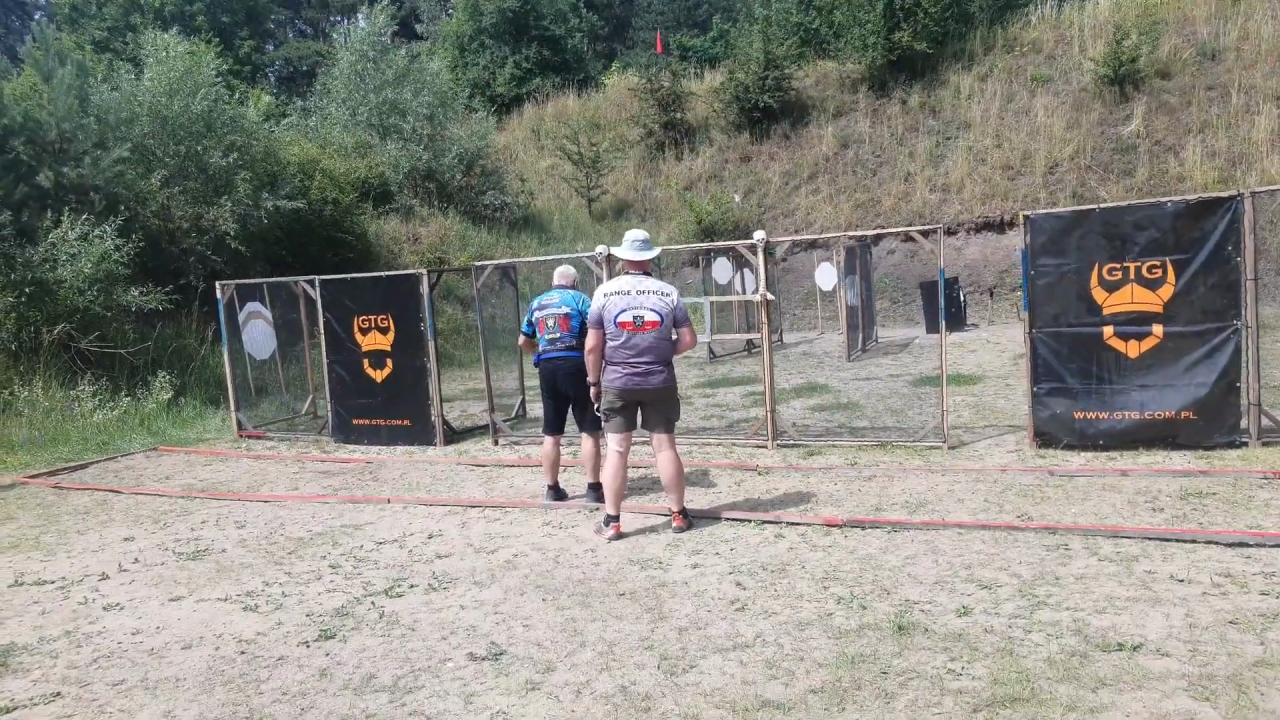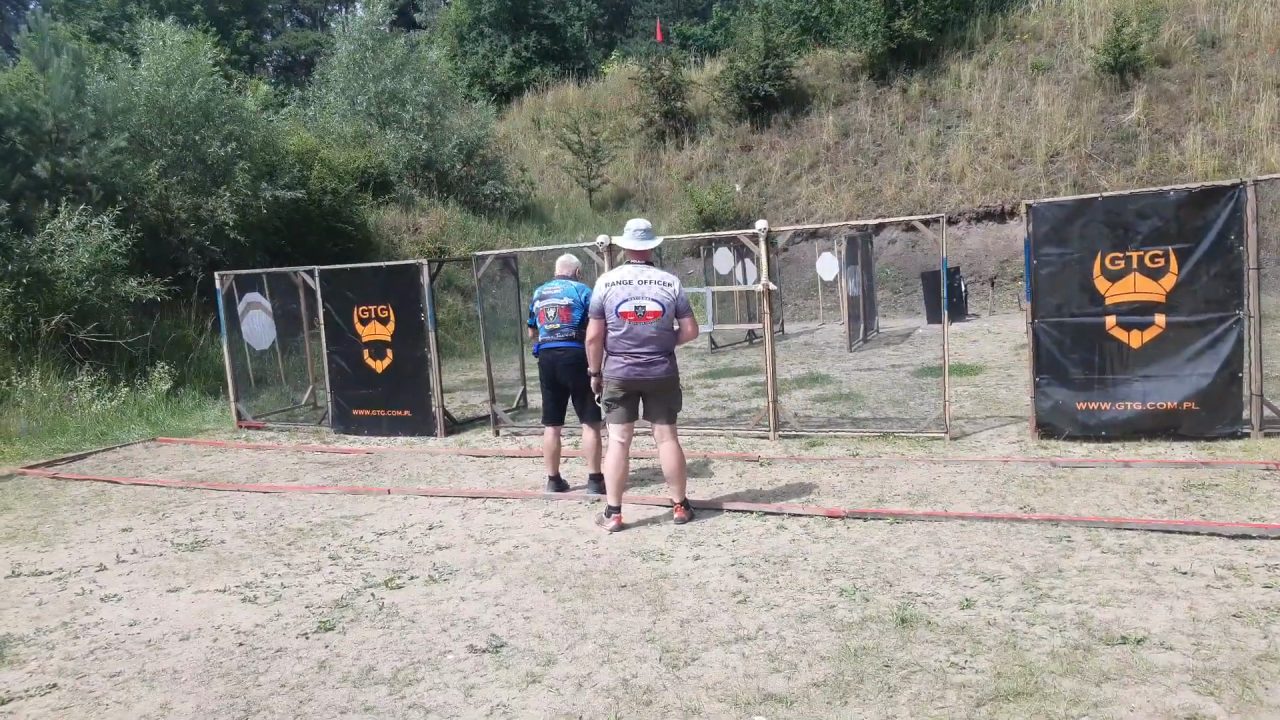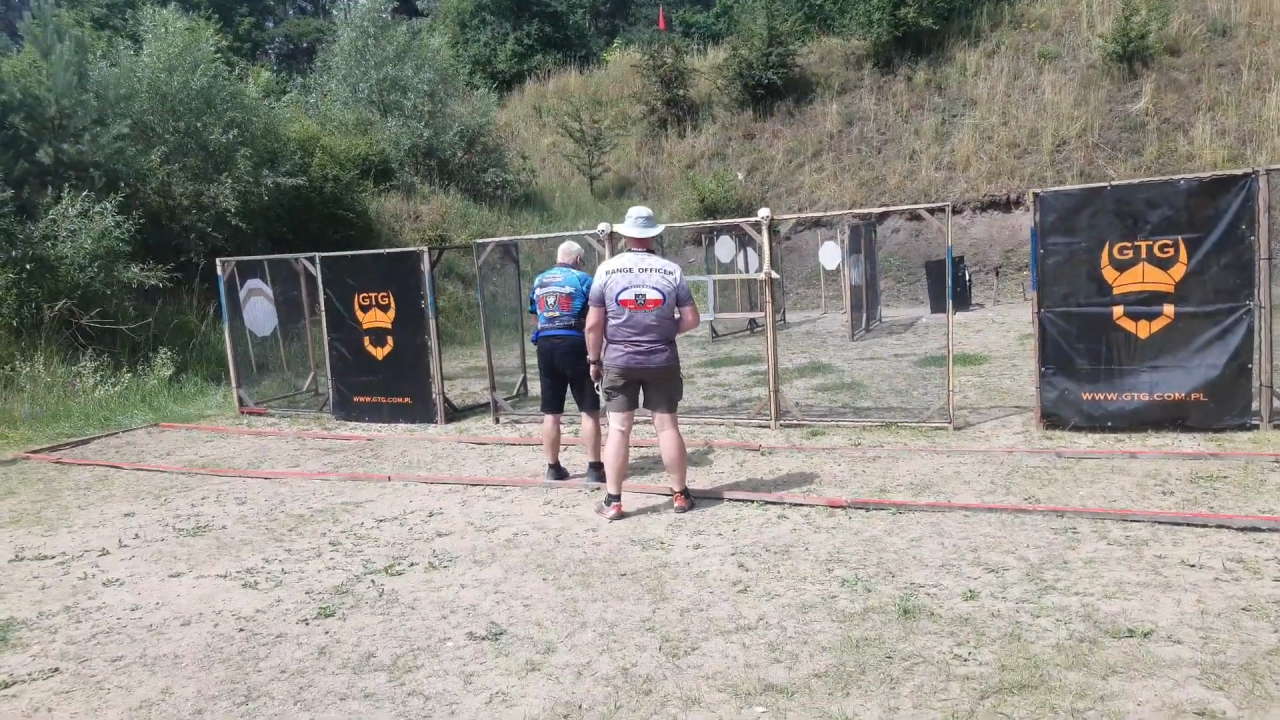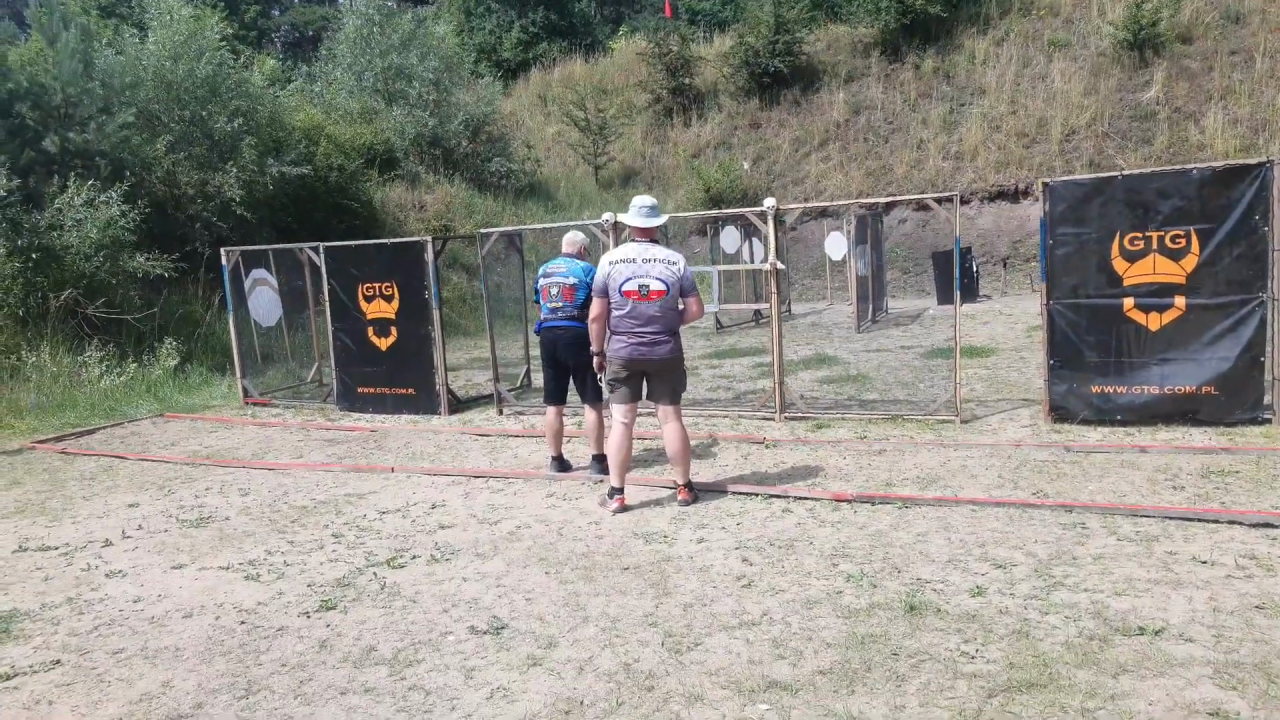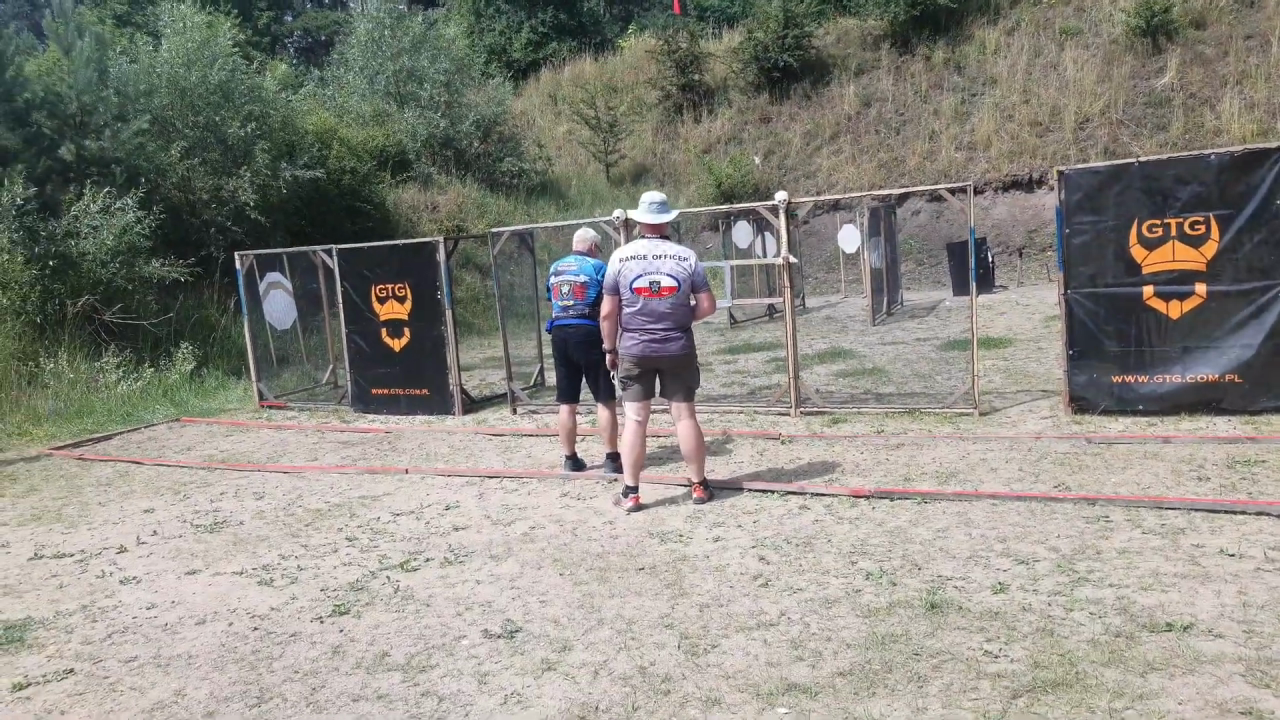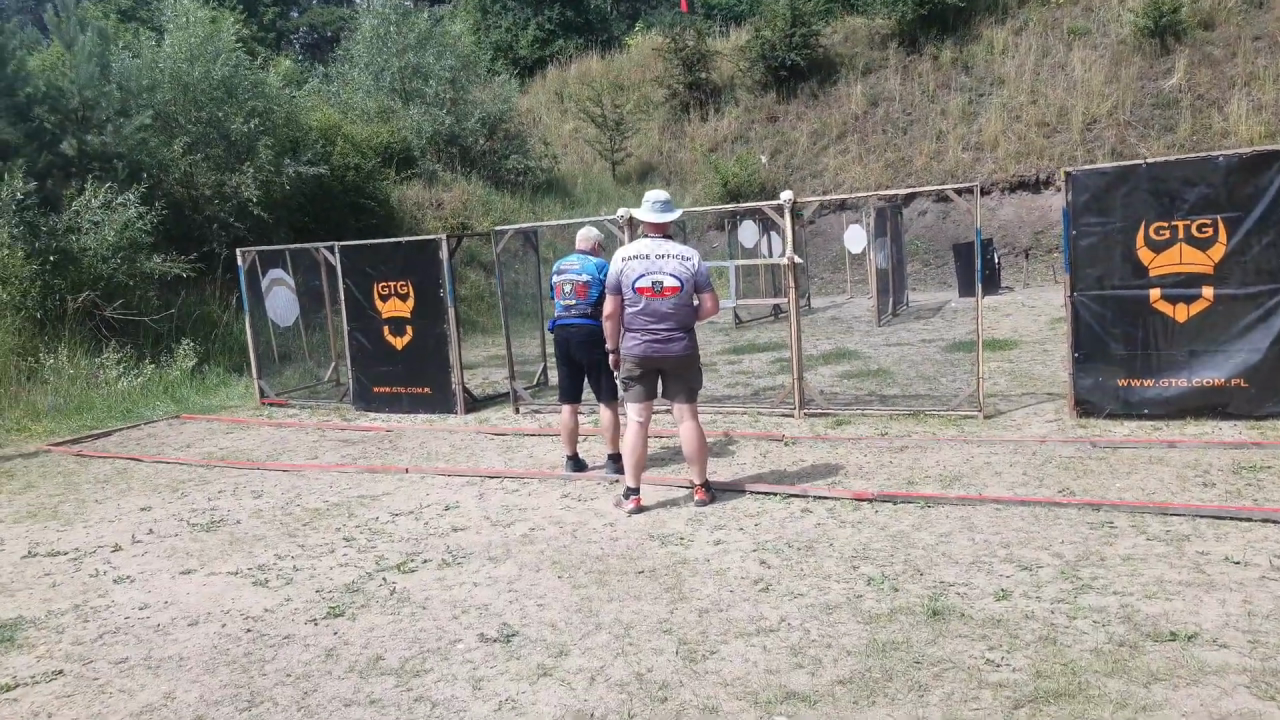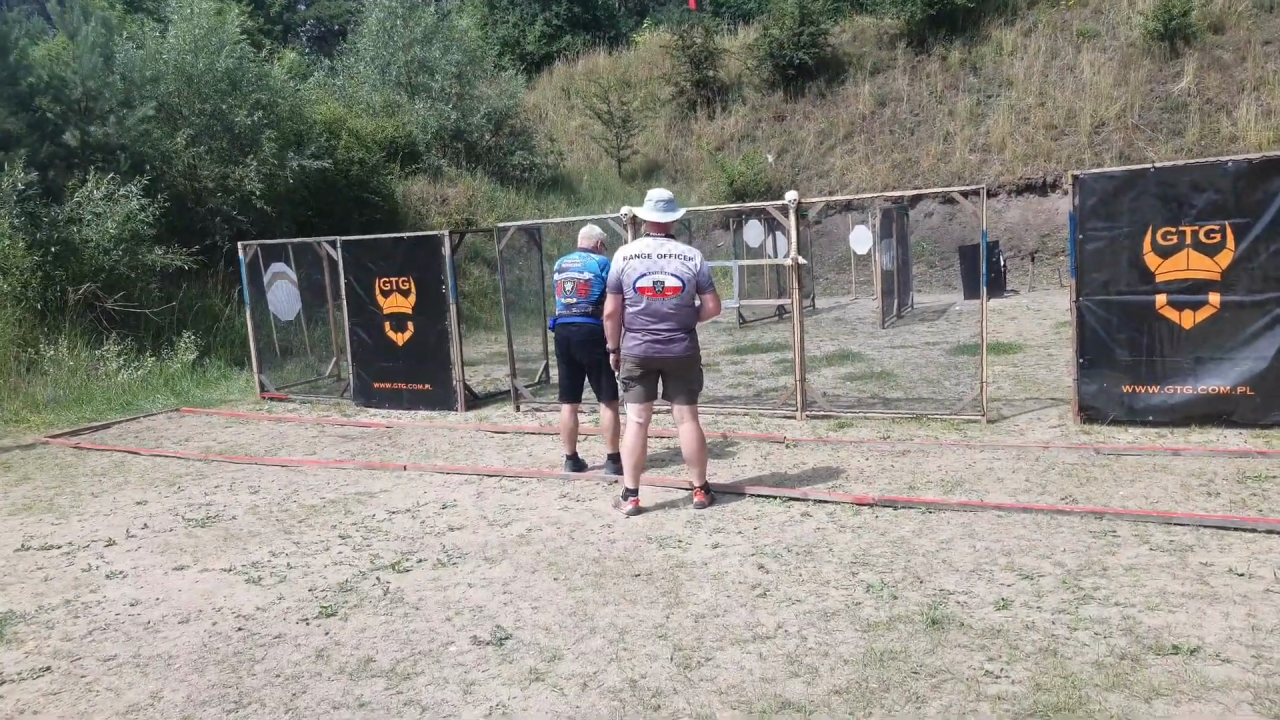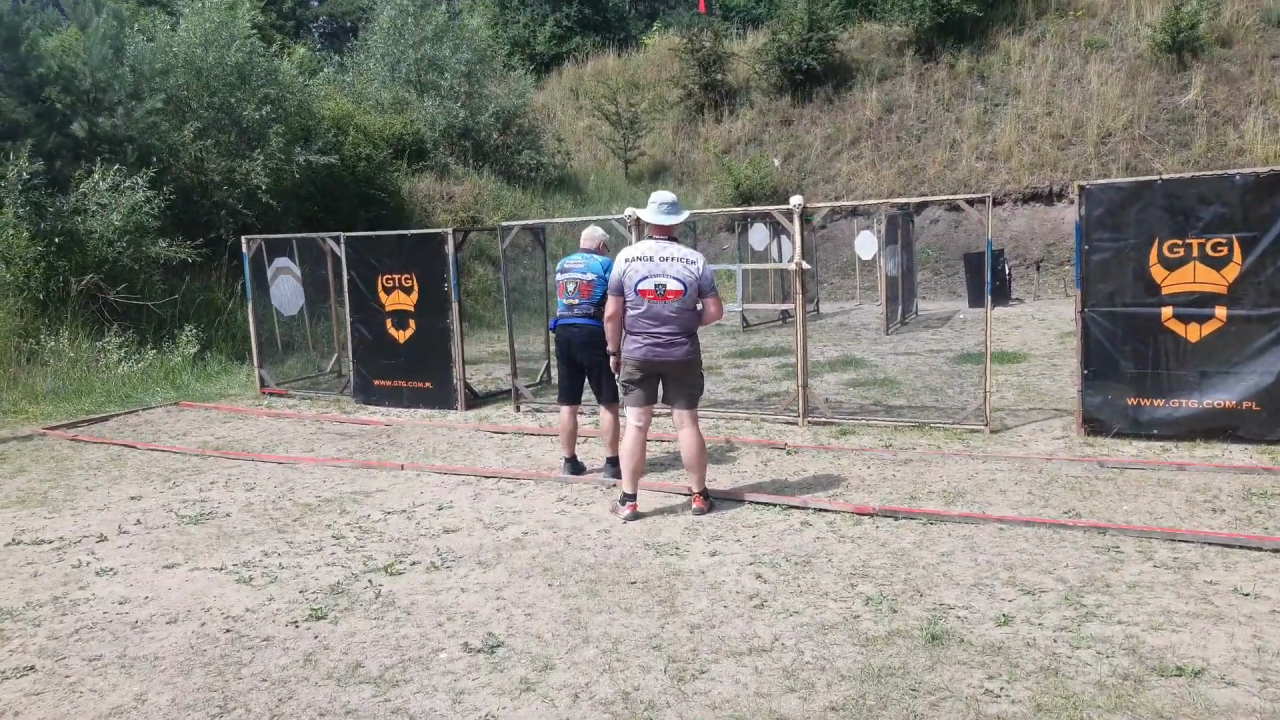
dt=0.1s
person 1, frame 1
left shoulder: (605, 292)
right shoulder: (668, 292)
left elbow: (592, 346)
right elbow: (688, 340)
left wrist: (594, 381)
left hip: (617, 382)
right hip: (659, 382)
left knee: (616, 449)
right knee: (665, 446)
left ankle: (611, 522)
right ankle: (678, 515)
person 1, frame 2
left shoulder: (606, 282)
right shoulder: (670, 282)
left elbow: (593, 336)
right elbow: (690, 330)
left wrist: (595, 372)
left hip: (618, 372)
right hip: (661, 372)
left knee: (618, 440)
right knee: (667, 437)
left ankle: (613, 513)
right ankle: (680, 506)
person 1, frame 3
left shoulder: (607, 270)
right shoulder: (671, 270)
left elbow: (593, 324)
right elbow: (691, 319)
left wrist: (594, 359)
left hip: (619, 360)
right hip: (661, 360)
left knee: (618, 429)
right knee: (667, 426)
left ankle: (612, 501)
right ankle: (680, 494)
person 1, frame 4
left shoulder: (610, 260)
right shoulder: (675, 260)
left elbow: (596, 315)
right elbow: (695, 310)
left wrist: (597, 351)
left hip: (622, 352)
right hip: (665, 352)
left knee: (621, 421)
right knee: (671, 418)
left ankle: (616, 494)
right ankle: (684, 488)
person 1, frame 5
left shoulder: (620, 257)
right shoulder: (686, 256)
left elbow: (608, 313)
right elbow: (707, 306)
left wrist: (610, 349)
left hip: (634, 350)
right hip: (678, 349)
left knee: (635, 419)
right knee: (685, 415)
left ankle: (630, 493)
right ankle: (699, 486)
person 1, frame 6
left shoulder: (623, 256)
right shoulder: (689, 256)
left elbow: (610, 313)
right elbow: (710, 306)
left wrist: (613, 349)
left hip: (636, 350)
right hip: (680, 349)
left knee: (636, 420)
right knee: (687, 417)
left ankle: (631, 495)
right ankle: (701, 488)
person 1, frame 7
left shoulder: (624, 255)
right shoulder: (692, 256)
left elbow: (611, 312)
right elbow: (712, 307)
left wrist: (614, 348)
left hip: (637, 350)
right hip: (681, 350)
left knee: (636, 421)
right knee: (687, 418)
left ankle: (630, 496)
right ankle: (700, 490)
person 1, frame 8
left shoulder: (626, 257)
right shoulder: (694, 260)
left elbow: (611, 314)
right elbow: (714, 311)
left wrist: (614, 351)
left hip: (637, 353)
right hip: (682, 354)
left knee: (635, 425)
right knee: (687, 424)
left ankle: (628, 500)
right ankle: (699, 496)
person 2, frame 1
left shoulder: (536, 303)
right shoulder: (577, 298)
left elbow: (523, 342)
left hip: (547, 368)
right hip: (574, 366)
left knee: (551, 433)
right knee: (589, 431)
left ankle: (552, 488)
right ankle: (593, 489)
person 2, frame 2
left shoulder: (538, 294)
right shoulder: (580, 289)
left elbow: (532, 332)
left hip: (546, 358)
right hip: (574, 357)
left knee: (552, 425)
right knee: (590, 422)
left ankle: (553, 480)
right ankle: (595, 480)
person 2, frame 3
left shoulder: (539, 281)
right shoulder: (582, 278)
left hip: (545, 346)
right hip: (573, 345)
left knee: (551, 412)
right knee: (589, 410)
left ankle: (553, 468)
right ankle: (594, 468)
person 2, frame 4
left shoulder: (543, 270)
right shoulder: (585, 269)
left hip: (548, 336)
right hip: (576, 336)
left knee: (554, 404)
right knee: (592, 402)
left ankle: (556, 460)
right ankle: (598, 461)
person 2, frame 5
left shoulder: (554, 268)
right shoulder: (596, 266)
left hip: (560, 335)
right hip: (587, 334)
left knee: (567, 403)
right knee: (605, 400)
left ankle: (570, 459)
right ankle: (612, 459)
person 2, frame 6
left shoulder: (557, 267)
right shoulder: (599, 265)
left hip: (562, 334)
right hip: (590, 334)
left knee: (569, 403)
right knee: (608, 400)
left ankle: (572, 459)
right ankle: (613, 460)
person 2, frame 7
left shoulder: (559, 265)
right shoulder: (601, 263)
left hip: (563, 333)
right hip: (591, 333)
left knee: (568, 402)
right knee: (608, 400)
left ankle: (571, 459)
right ankle: (613, 460)
person 2, frame 8
left shoulder: (562, 265)
right shoulder: (604, 264)
left hip: (563, 334)
right hip: (592, 334)
left knee: (568, 404)
right knee: (608, 403)
left ankle: (570, 462)
right ankle: (612, 464)
